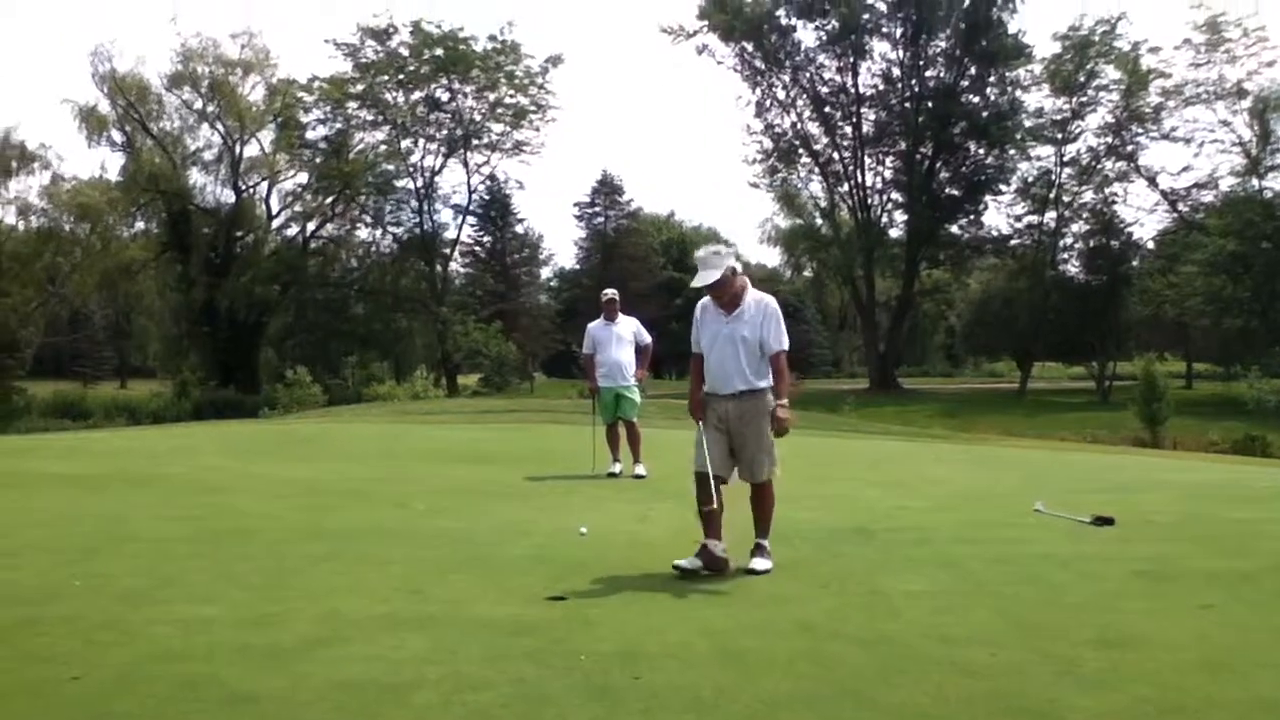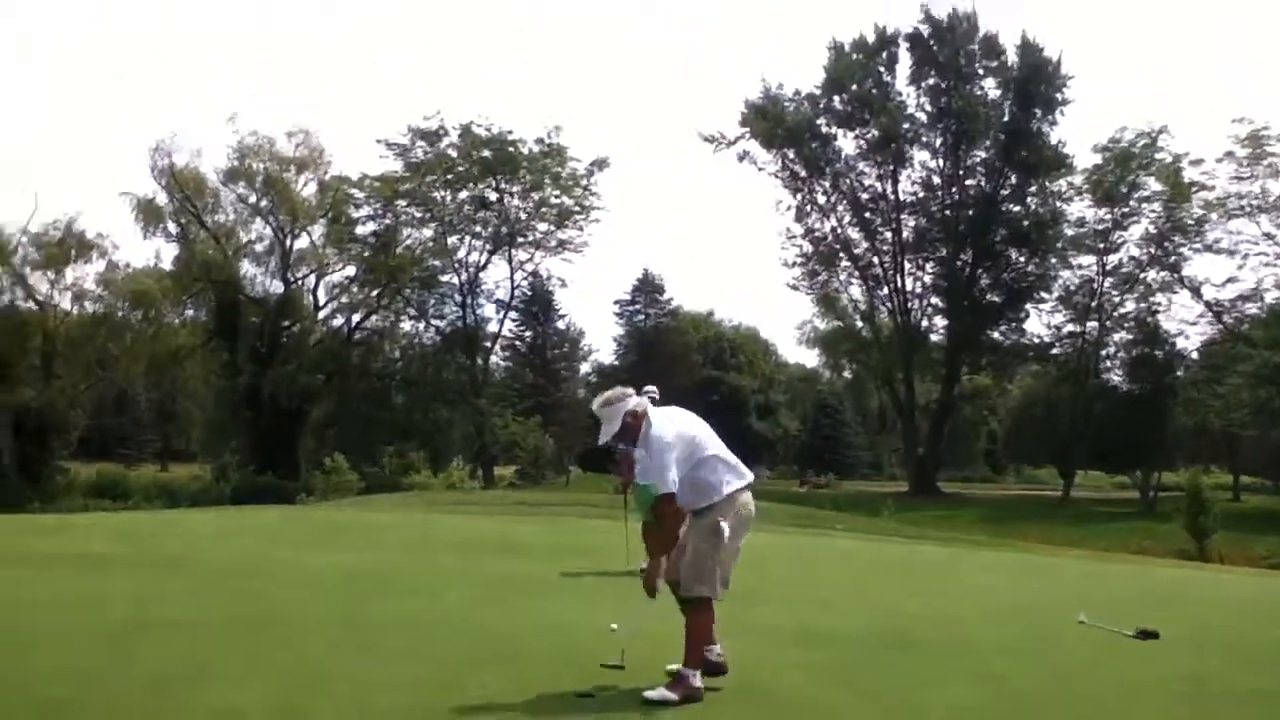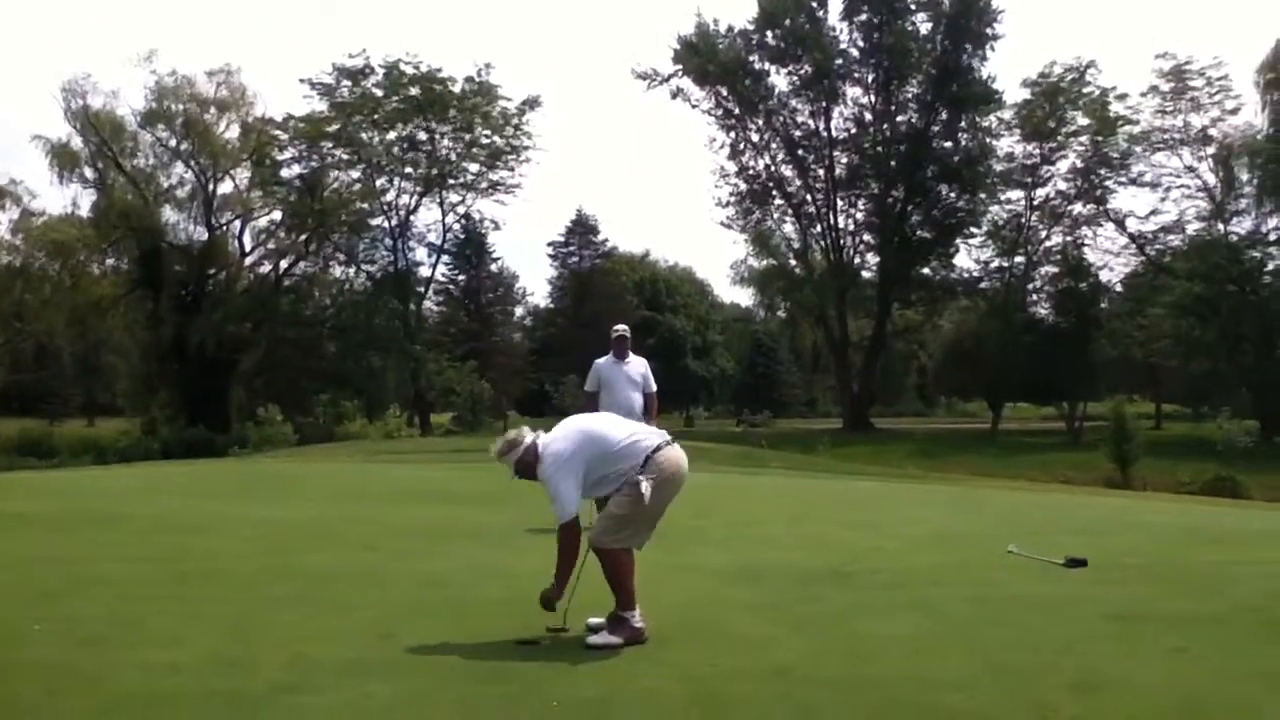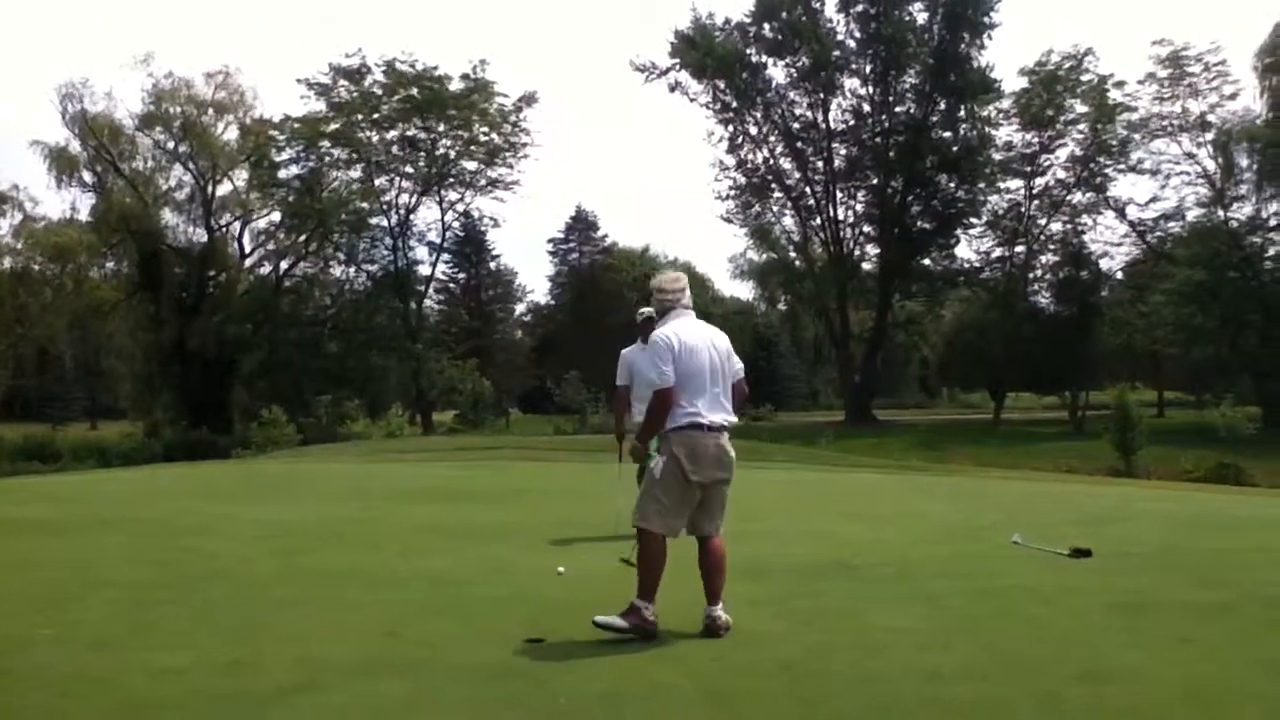
dt=1s
person 1, frame 1
left shoulder: (764, 305)
right shoulder: (703, 309)
left elbow: (778, 357)
left wrist: (781, 403)
right wrist: (695, 394)
left hip: (752, 403)
right hip: (713, 404)
left knee: (759, 478)
right knee: (706, 476)
left ankle: (762, 546)
right ankle: (712, 550)
person 1, frame 2
left shoulder: (660, 435)
right shoulder: (663, 419)
left elbow: (666, 502)
left wrist: (655, 559)
left hip: (725, 504)
right hip: (708, 504)
left knee: (698, 590)
right knee: (679, 579)
left ankle: (690, 678)
right ankle: (710, 653)
person 1, frame 3
left shoulder: (553, 466)
right shoulder: (560, 435)
left elbow: (569, 531)
right elbow: (615, 424)
left wrist: (557, 588)
left hip: (658, 467)
right hip: (669, 455)
left knee: (605, 541)
right knee: (615, 537)
left ankle: (630, 622)
right ankle: (625, 613)
person 1, frame 4
left shoulder: (663, 336)
right shoulder: (717, 334)
left elbow: (664, 398)
right elbow: (741, 389)
left wrist: (641, 441)
left hip: (684, 441)
right hip: (720, 440)
left knee: (653, 526)
right knee: (710, 531)
left ankle: (642, 612)
right ankle: (715, 613)
